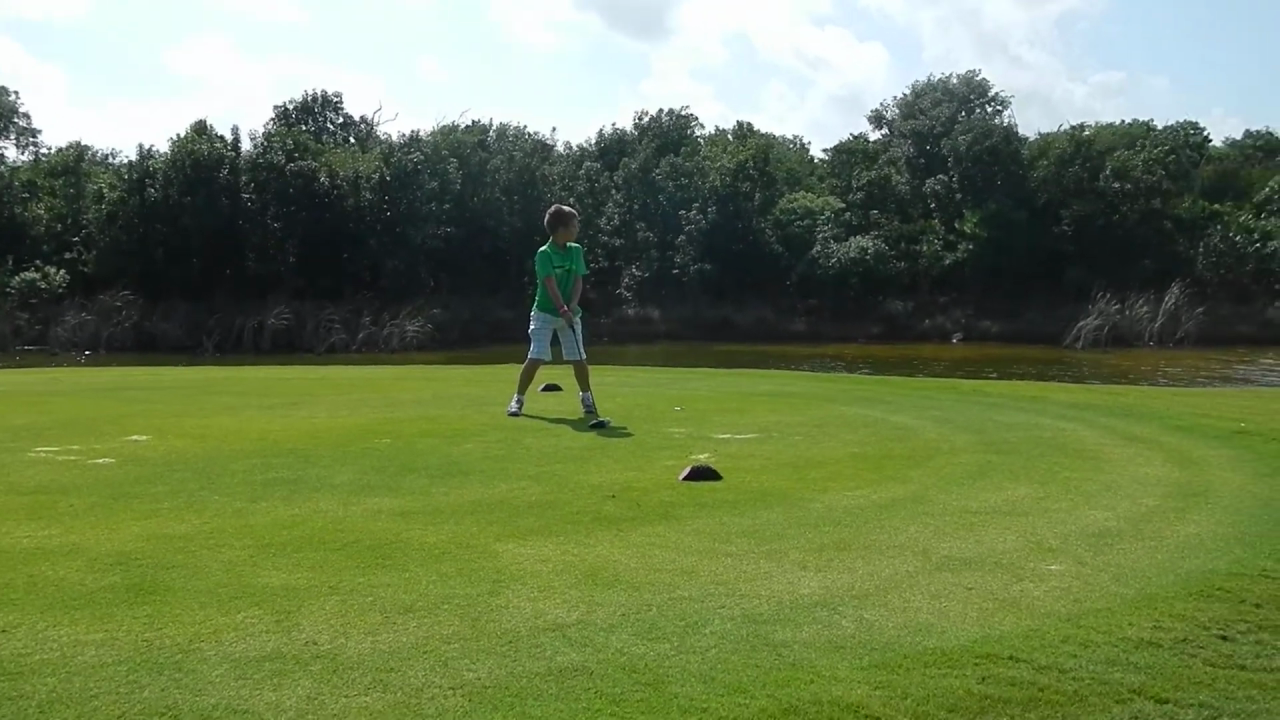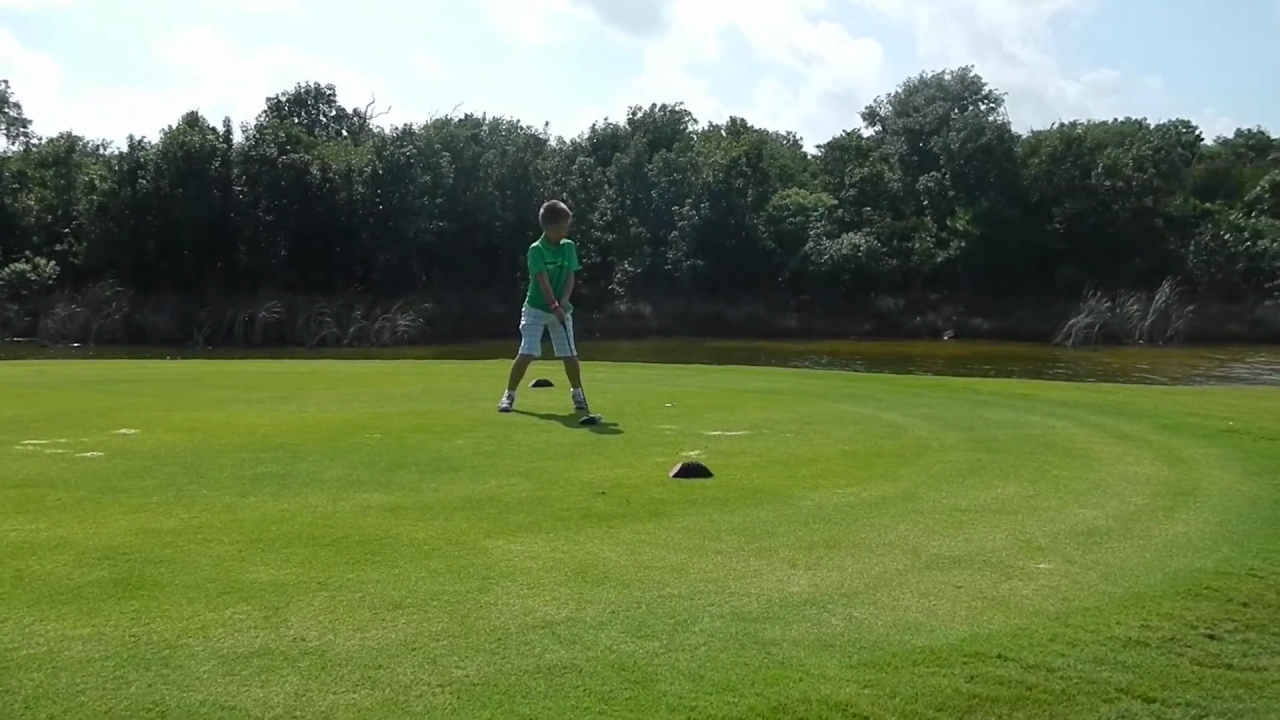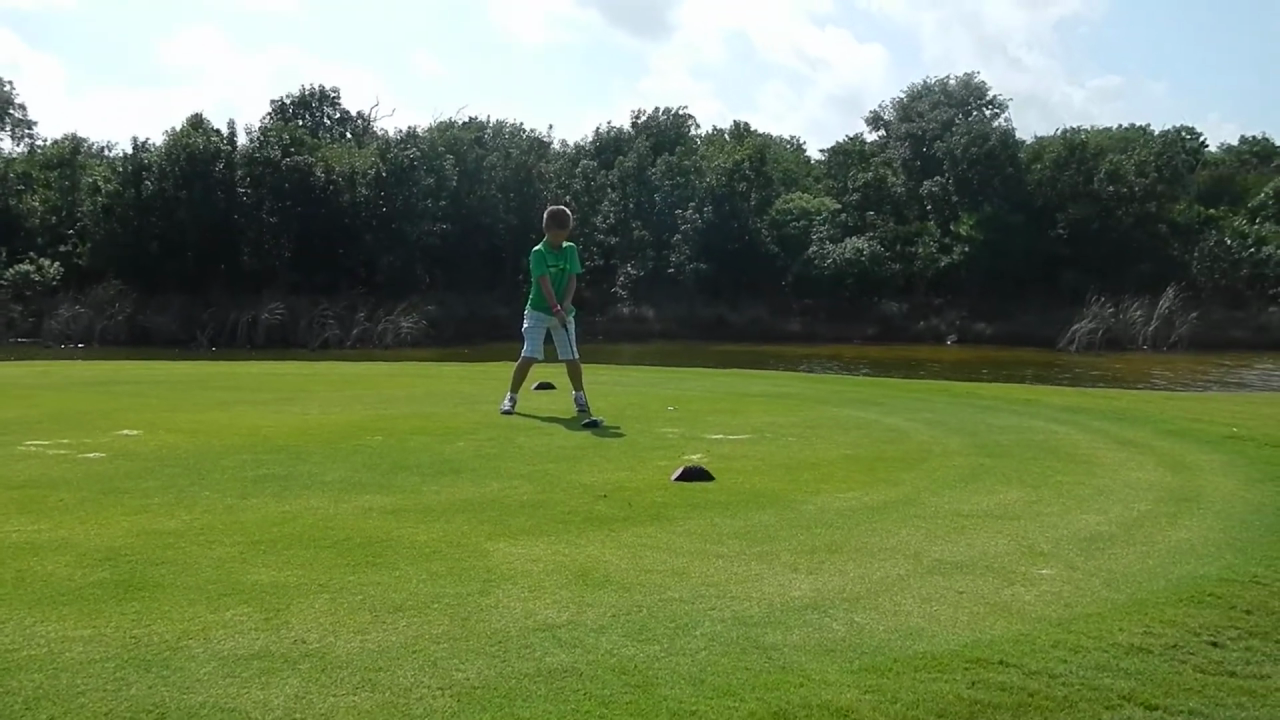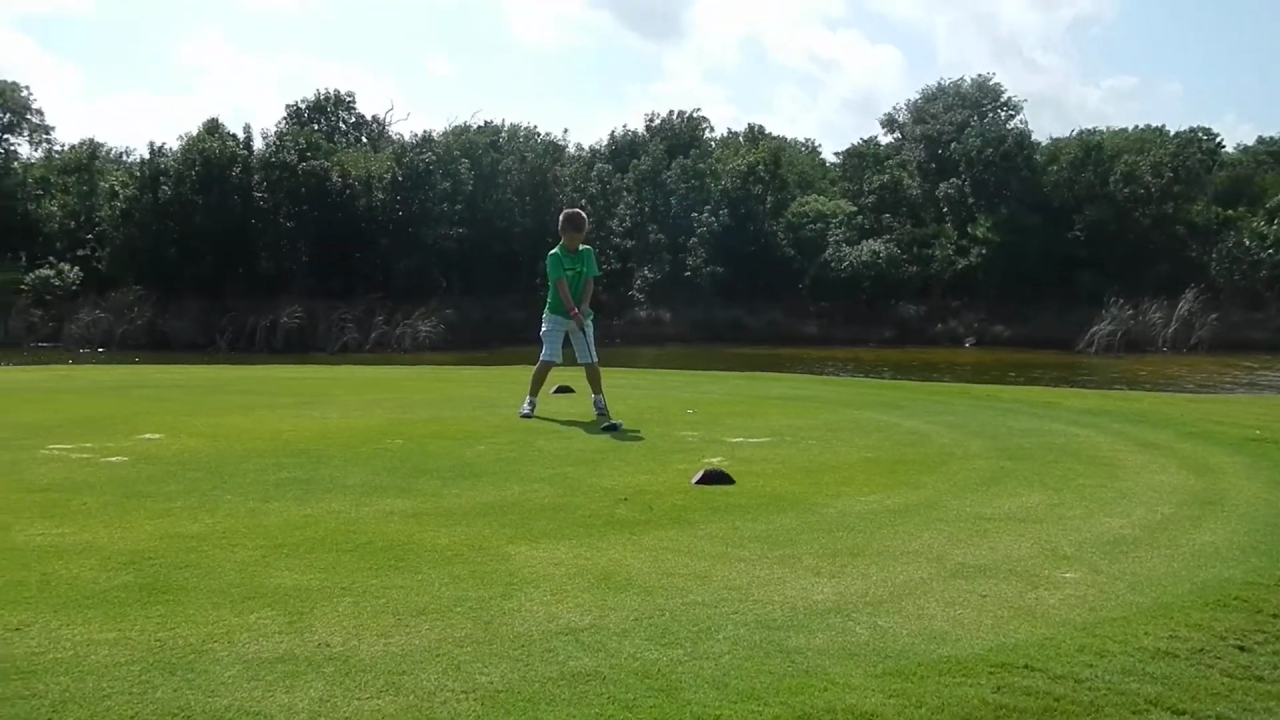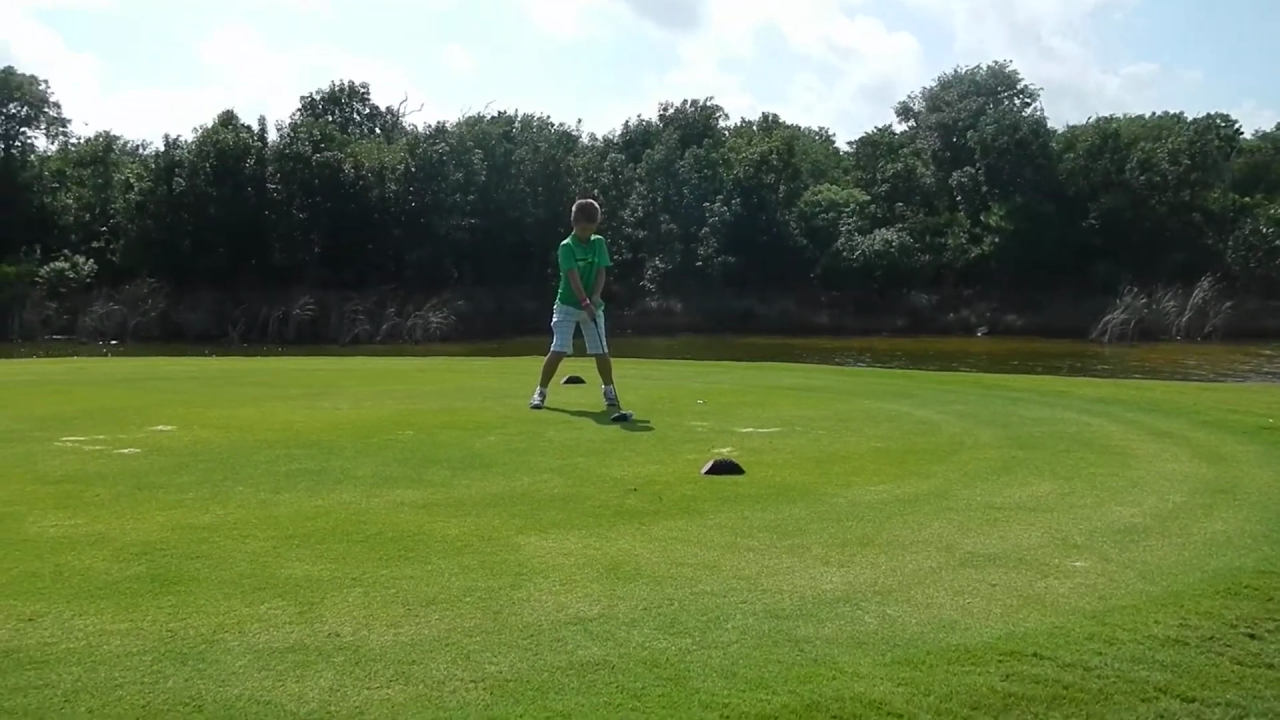
dt=0.3s
person 1, frame 1
left shoulder: (576, 250)
right shoulder: (544, 254)
left elbow: (578, 280)
right elbow: (551, 285)
left wrist: (573, 305)
right wrist: (562, 310)
left hip: (569, 312)
right hip: (545, 312)
left knee: (578, 358)
right knee: (535, 358)
left ankle: (586, 397)
right ankle: (518, 399)
person 1, frame 2
left shoulder: (568, 247)
right shoulder: (536, 249)
left elbow: (570, 276)
right elbow: (543, 281)
left wrist: (564, 300)
right wrist: (554, 305)
left hip: (561, 308)
right hip: (536, 308)
left knee: (569, 354)
right knee: (526, 353)
left ankle: (577, 393)
right ankle: (509, 394)
person 1, frame 3
left shoulder: (570, 250)
right shoulder: (538, 253)
left elbow: (572, 279)
right elbow: (545, 284)
left wrist: (566, 303)
right wrist: (556, 309)
left hip: (563, 311)
right hip: (538, 311)
left knee: (571, 357)
right knee: (529, 356)
left ankle: (579, 396)
right ankle: (511, 397)
person 1, frame 4
left shoulder: (587, 252)
right shoulder: (554, 256)
left elbow: (589, 282)
right elbow: (562, 287)
left wrist: (584, 306)
right wrist: (573, 312)
left hip: (581, 314)
right hip: (557, 315)
left knee: (590, 360)
right knee: (547, 360)
left ankle: (598, 399)
right ankle: (530, 401)
person 1, frame 5
left shoulder: (599, 243)
right shoulder: (566, 247)
left elbow: (601, 273)
right elbow: (573, 278)
left wrist: (595, 297)
right wrist: (585, 303)
left hip: (592, 305)
right hip: (568, 305)
left knee: (601, 351)
right knee: (558, 350)
left ankle: (609, 390)
right ankle: (540, 391)
